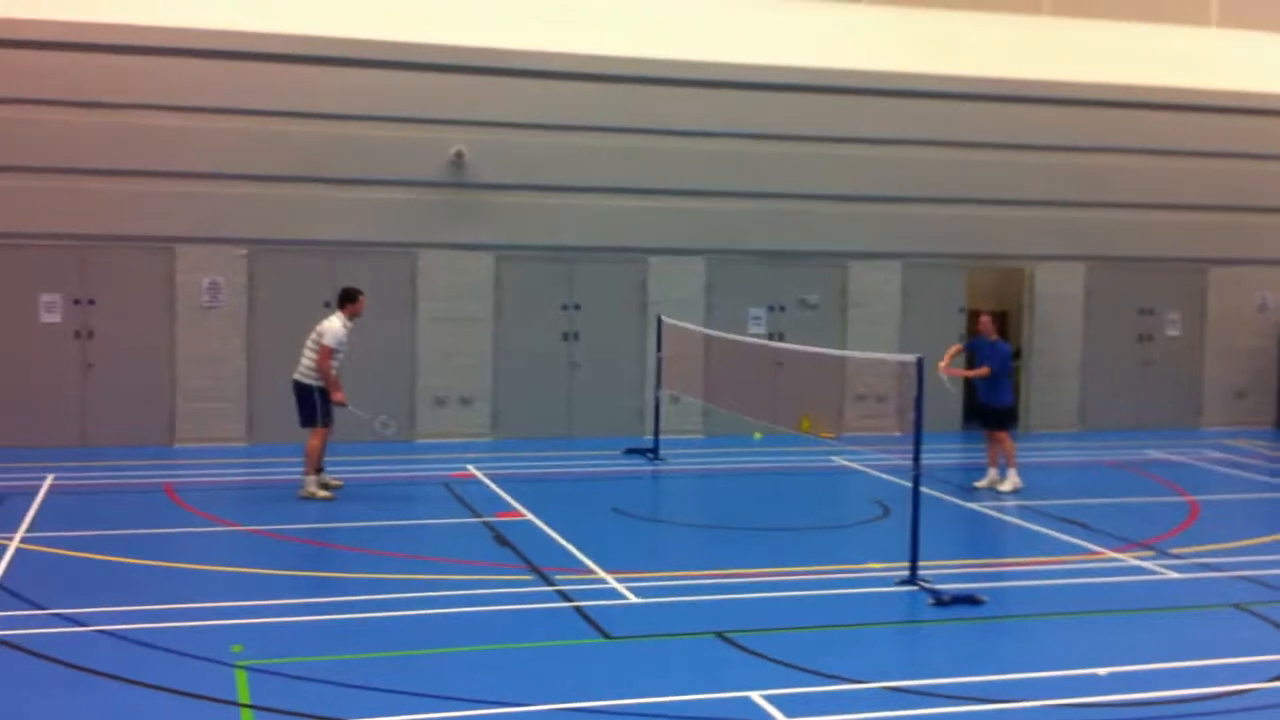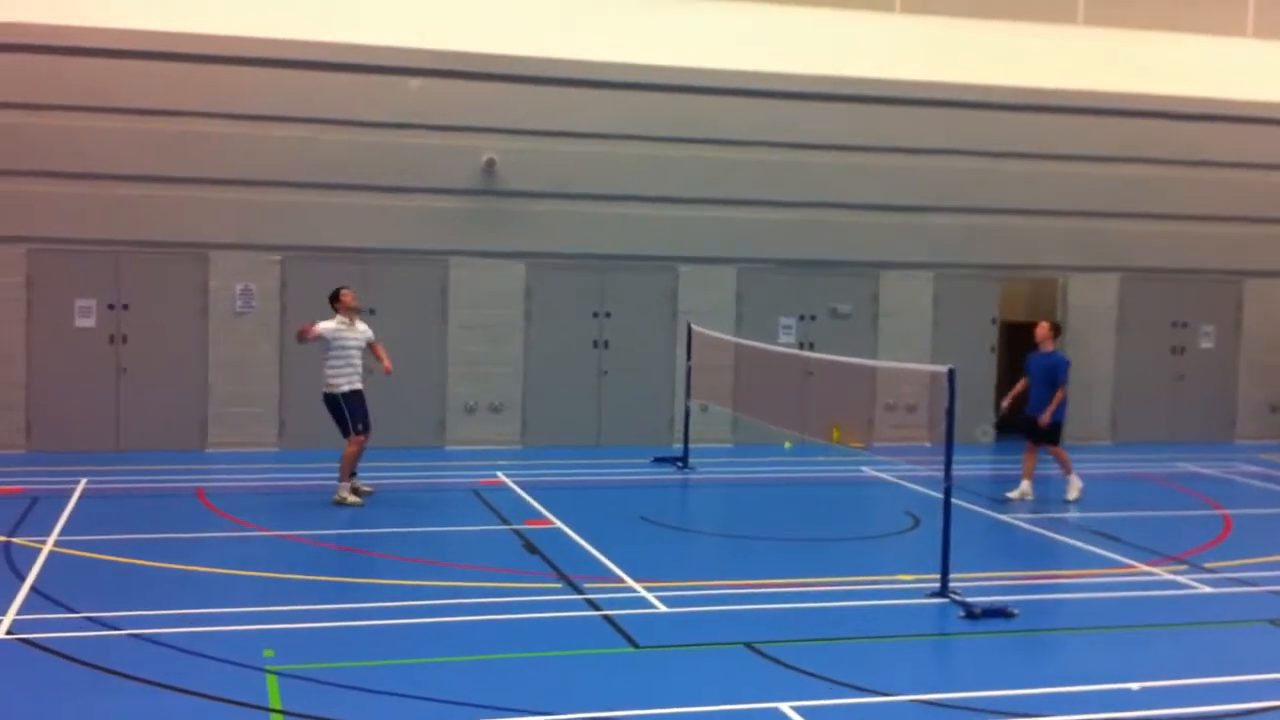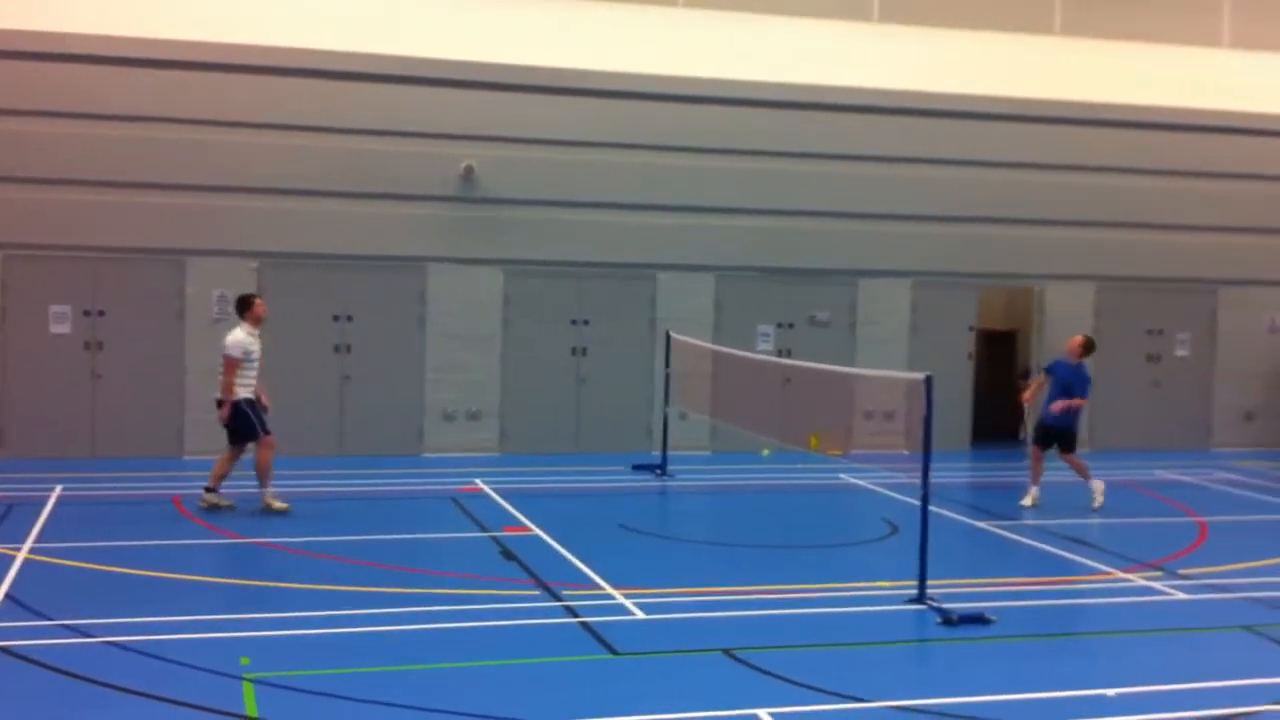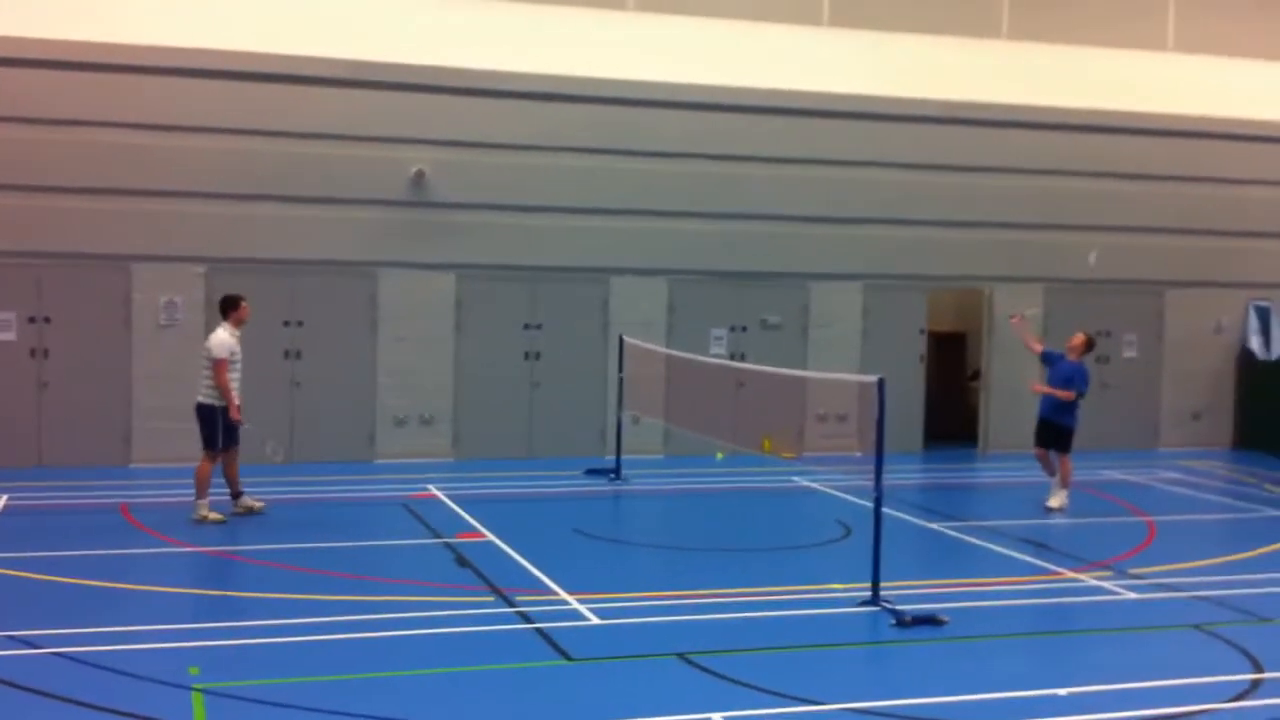
dt=1s
person 1, frame 1
left shoulder: (340, 326)
right shoulder: (336, 328)
right elbow: (322, 363)
left wrist: (338, 390)
right wrist: (333, 392)
left hip: (315, 384)
right hip: (311, 385)
left knee: (324, 430)
right knee: (318, 431)
left ankle: (319, 476)
right ankle: (309, 485)
person 1, frame 2
left shoulder: (363, 328)
right shoulder: (330, 327)
left elbow: (375, 346)
right elbow: (303, 337)
left wrist: (385, 360)
right wrist: (303, 333)
left hip: (355, 391)
right hip: (338, 393)
left knee: (362, 437)
right knee: (357, 439)
left ankle: (352, 481)
right ankle: (343, 491)
person 1, frame 3
left shoulder: (253, 337)
right shoulder: (238, 338)
right elbow: (229, 375)
left wrist: (262, 396)
right wrist: (226, 405)
left hip: (244, 400)
right hip: (237, 401)
left knee: (236, 448)
right knee: (266, 441)
left ankle: (210, 494)
right ankle: (267, 496)
person 1, frame 4
left shoulder: (231, 337)
right shoulder: (221, 339)
right elbow: (220, 378)
left wrist: (233, 407)
right wrist: (232, 407)
left hip: (226, 407)
right hip: (215, 407)
left knee: (231, 453)
right knee: (211, 456)
left ankle: (239, 500)
right ankle: (201, 508)
person 2, frame 1
left shoulder: (1002, 349)
right shoulder: (979, 342)
left elbow: (985, 371)
right elbow: (958, 348)
left wrist: (960, 373)
right wrist: (946, 361)
left hip: (1001, 400)
right hip: (985, 399)
left knee: (1002, 436)
right knee: (990, 435)
left ankle: (1013, 476)
right ankle: (993, 474)
person 2, frame 2
left shoulder: (1059, 360)
right shoulder: (1033, 357)
left elbow: (1062, 390)
right elbow: (1025, 380)
left wrist: (1048, 412)
right wrist: (1009, 397)
left hip: (1051, 414)
right hip: (1032, 412)
left knee: (1052, 449)
right knee: (1030, 448)
left ankle: (1073, 481)
right ankle: (1025, 487)
person 2, frame 3
left shoulder: (1082, 374)
right shoulder: (1059, 363)
left elbow: (1082, 402)
right elbow: (1044, 376)
left wrist: (1065, 404)
right wrist: (1031, 392)
left hip: (1066, 423)
right hip: (1047, 419)
left knee: (1068, 457)
right knee: (1036, 453)
left ankle: (1095, 485)
right ankle: (1033, 492)
person 2, frame 4
left shoulder: (1081, 371)
right shoulder: (1058, 359)
left elbow: (1073, 395)
right elbow: (1034, 346)
left wrist: (1047, 390)
right wrist: (1020, 325)
left hip: (1065, 420)
right hip: (1046, 416)
left knee: (1063, 456)
right knee: (1040, 453)
left ankle: (1062, 494)
right ankle: (1055, 480)
